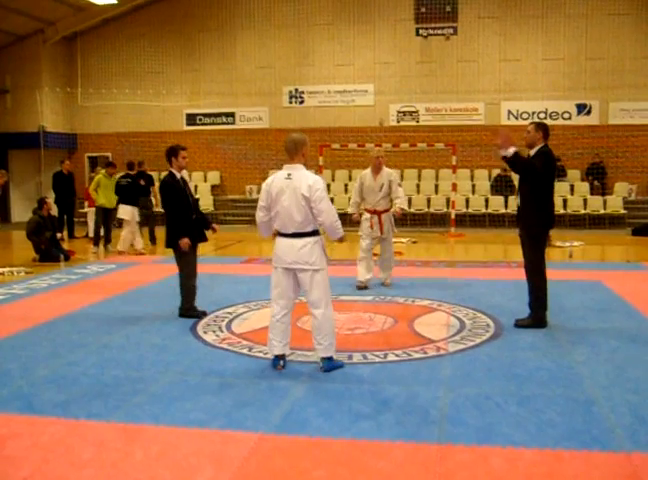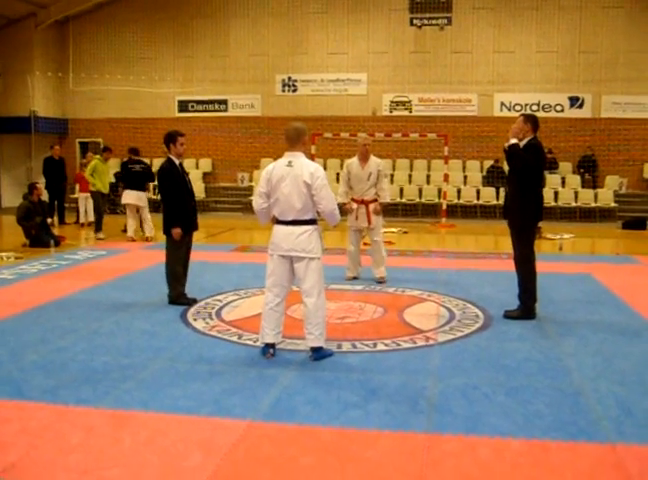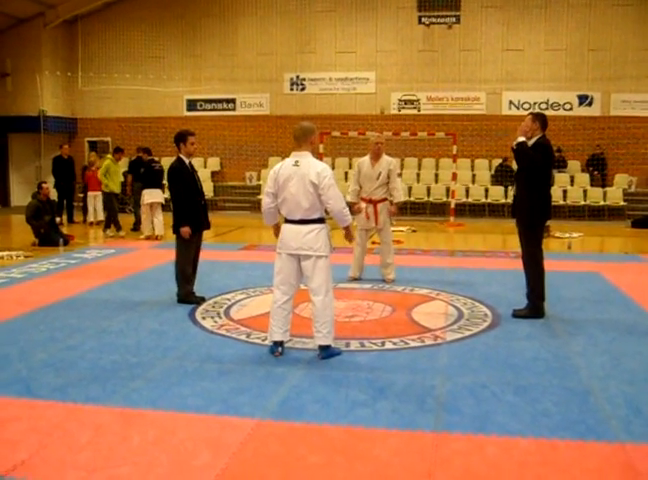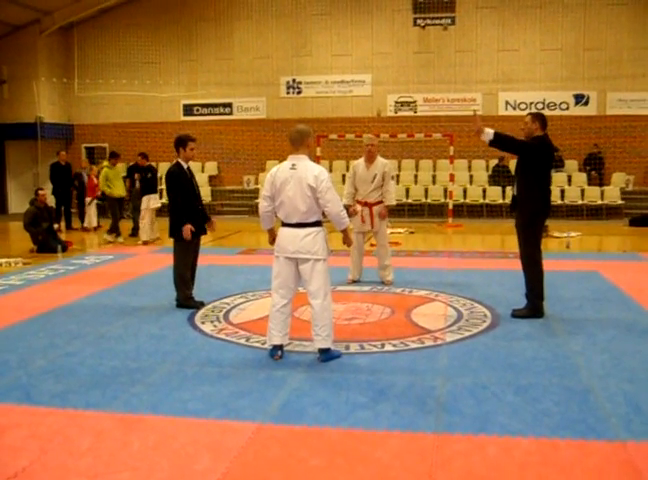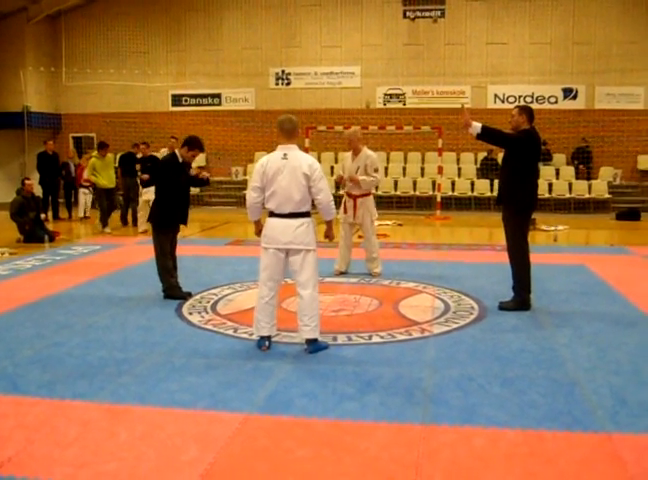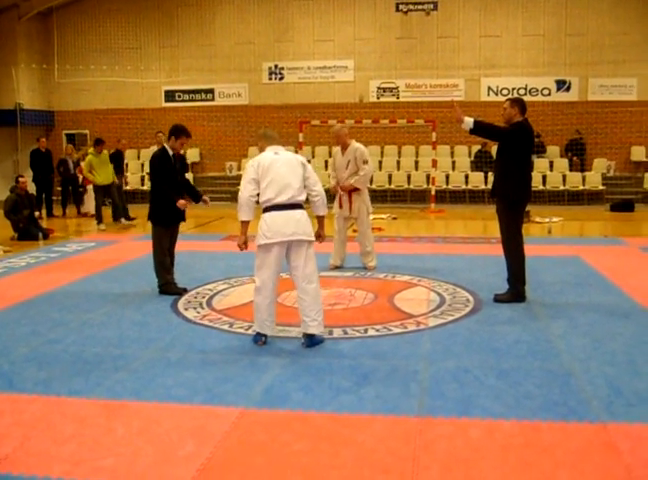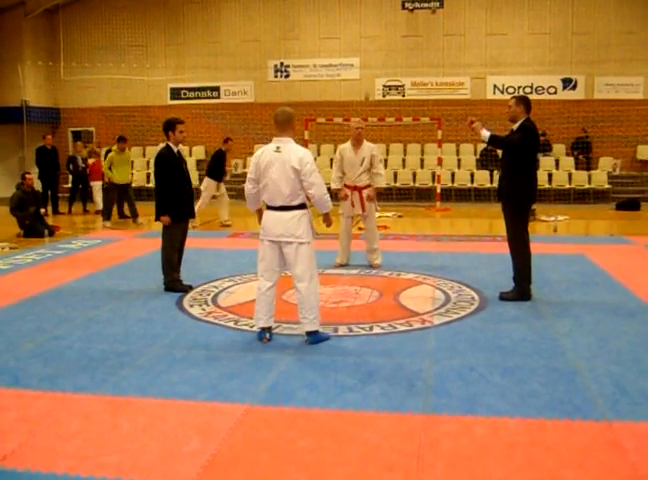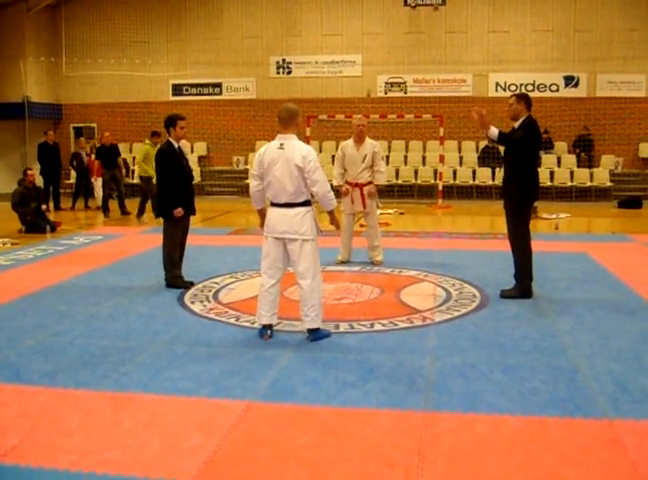
dt=0.5s
person 1, frame 1
left shoulder: (271, 182)
right shoulder: (312, 181)
left elbow: (262, 218)
right elbow: (327, 217)
right wrist: (339, 235)
left hip: (283, 248)
right hip: (309, 248)
left knee: (280, 304)
right knee: (320, 304)
left ankle: (278, 356)
right ankle: (326, 357)
person 1, frame 2
left shoulder: (271, 169)
right shoulder: (313, 169)
left elbow: (260, 204)
right elbow: (327, 205)
right wrist: (335, 220)
left hip: (280, 235)
right hip: (306, 236)
left knee: (274, 291)
right knee: (313, 293)
left ankle: (269, 343)
right ankle: (316, 346)
person 1, frame 3
left shoulder: (278, 169)
right shoulder: (320, 169)
left elbow: (267, 204)
right elbow: (335, 204)
left wrist: (275, 226)
right wrist: (347, 227)
left hip: (288, 234)
right hip: (314, 234)
left knee: (282, 289)
right knee: (320, 291)
left ankle: (277, 342)
right ankle: (324, 345)
person 1, frame 4
left shoulder: (275, 172)
right shoulder: (317, 172)
left elbow: (265, 207)
right elbow: (333, 207)
left wrist: (270, 231)
right wrist: (346, 232)
left hip: (285, 238)
right hip: (311, 238)
left knee: (281, 294)
right knee: (319, 295)
left ankle: (276, 345)
right ankle: (324, 348)
person 1, frame 5
left shoulder: (265, 163)
right shoulder: (309, 162)
left elbow: (253, 199)
right elbow: (324, 198)
left wrist: (257, 223)
right wrist: (330, 225)
left hip: (274, 228)
right hip: (301, 228)
left knee: (268, 285)
right knee: (307, 286)
left ankle: (264, 336)
right ankle: (311, 339)
person 1, frame 6
left shoulder: (256, 162)
right shoulder: (298, 159)
left elbow: (247, 197)
right elbow: (317, 193)
left wrist: (243, 232)
right wrist: (321, 226)
left hip: (271, 222)
right hip: (299, 220)
left knee: (266, 281)
right knee: (307, 279)
left ankle: (262, 332)
right ankle: (310, 333)
person 1, frame 7
left shoulder: (260, 155)
right shoulder: (301, 154)
left elbow: (251, 190)
right elbow: (317, 190)
left wrist: (259, 213)
right wrist: (327, 214)
left hip: (271, 220)
right hip: (296, 220)
left knee: (267, 277)
right knee: (305, 278)
left ankle: (264, 328)
right ankle: (312, 330)
person 1, frame 8
left shoulder: (264, 152)
right shoulder: (305, 151)
left elbow: (256, 188)
right elbow: (320, 187)
left wrist: (261, 214)
right wrist: (332, 215)
left hip: (274, 217)
right hip: (300, 218)
left knee: (270, 273)
right knee: (308, 275)
left ankle: (266, 325)
right ankle: (313, 327)
person 2, frame 1
left shoulder: (545, 155)
right shoulder: (537, 155)
left elbow: (529, 169)
right elbow: (521, 168)
left wrist: (510, 149)
right wrist: (505, 150)
left hip: (537, 220)
right hip: (532, 218)
left knee: (535, 267)
right knee: (533, 267)
left ankle: (538, 316)
right ankle: (537, 313)
person 2, frame 2
left shoulder: (534, 147)
right shoulder: (526, 147)
left elbow: (520, 165)
right elbow: (514, 164)
left wrist: (513, 141)
right wrist: (511, 144)
left hip: (526, 211)
right hip: (520, 209)
left knee: (524, 259)
right knee: (523, 258)
left ankle: (527, 307)
right ankle: (526, 304)
person 2, frame 3
left shoulder: (542, 146)
right shoulder: (536, 145)
left elbow: (527, 163)
right elbow: (523, 162)
left wrist: (521, 139)
right wrist: (519, 143)
left hip: (533, 209)
right hip: (529, 208)
left knee: (532, 257)
right knee: (531, 257)
left ankle: (536, 306)
right ankle: (534, 304)
person 2, frame 4
left shoulder: (541, 144)
right shoulder: (536, 145)
left elbow: (515, 145)
right elbow: (516, 147)
left wrist: (485, 132)
right wrist: (485, 133)
left hip: (533, 208)
right hip: (529, 206)
left knee: (530, 256)
right knee: (530, 256)
left ankle: (535, 306)
right ankle: (534, 303)
person 2, frame 5
left shoulder: (528, 137)
right shoulder: (523, 137)
left elbow: (503, 138)
right elbow: (504, 140)
left wrist: (473, 125)
right wrist: (473, 126)
left hip: (519, 201)
right hip: (517, 199)
left knee: (518, 249)
right knee: (517, 248)
left ankle: (522, 298)
right ankle: (521, 296)
person 2, frame 6
left shoulder: (521, 129)
right shoulder: (516, 130)
left elbow: (497, 132)
right elbow: (497, 134)
left wrist: (465, 121)
right wrist: (465, 121)
left hip: (513, 193)
right hip: (510, 192)
left knee: (512, 241)
right knee: (512, 241)
left ankle: (516, 290)
right ankle: (516, 288)
person 2, frame 7
left shoulder: (527, 129)
right shoulder: (521, 129)
left elbow: (510, 144)
right elbow: (507, 143)
left wrist: (483, 133)
right wrist: (480, 130)
left hip: (519, 193)
right hip: (515, 192)
left knee: (518, 240)
right knee: (518, 240)
left ankle: (522, 289)
right ankle: (522, 286)
person 2, frame 8
left shoulder: (529, 127)
right shoulder: (521, 127)
left elbow: (513, 141)
right elbow: (507, 141)
left wrist: (488, 128)
right wrist: (485, 126)
left hip: (521, 190)
right hip: (516, 189)
left knee: (519, 238)
right knee: (518, 237)
left ankle: (523, 286)
right ankle: (523, 284)
person 3, frame 1
left shoulder: (182, 180)
right shoulder: (167, 182)
left elbow: (193, 206)
right elbow: (171, 212)
left wrist: (208, 223)
right wrist: (181, 236)
left hip: (191, 232)
right hip: (181, 235)
left knee: (190, 271)
right knee: (187, 272)
left ankle: (189, 306)
right ankle: (185, 308)
person 3, frame 2
left shoulder: (179, 166)
right shoulder: (166, 169)
right elbow: (168, 200)
left wrist: (190, 220)
right wrist: (174, 225)
left hip: (186, 221)
right hip: (177, 223)
left knee: (183, 260)
right knee: (175, 260)
left ankle: (180, 293)
right ankle: (175, 295)
person 3, frame 3
left shoulder: (189, 166)
right shoulder: (176, 168)
right elbow: (178, 199)
left wrist: (202, 219)
right wrist: (183, 224)
left hip: (195, 221)
right hip: (186, 222)
left knee: (193, 259)
right knee: (185, 259)
left ankle: (188, 291)
right ankle: (184, 294)
person 3, frame 4
left shoulder: (187, 171)
right shoulder: (174, 172)
right elbow: (175, 201)
left wrist: (206, 218)
right wrist: (184, 223)
left hip: (196, 223)
right hip: (186, 224)
left knee: (191, 263)
right knee: (182, 264)
left ankle: (186, 295)
right ankle: (184, 298)
person 3, frame 5
left shoulder: (184, 163)
right shoulder: (166, 162)
left elbow: (193, 182)
right elbow: (172, 184)
left wrist: (203, 177)
right wrist: (191, 177)
left hip: (174, 215)
right hip: (163, 215)
left knee: (170, 252)
right knee: (164, 253)
left ankle: (173, 286)
right ankle: (170, 288)
person 3, frame 6
left shoulder: (174, 157)
right shoulder: (158, 157)
left elbow: (182, 181)
right elbow: (159, 186)
left wrist: (199, 196)
right wrist: (176, 200)
left hip: (173, 211)
right hip: (162, 212)
left knee: (169, 249)
right knee: (161, 249)
left ankle: (168, 282)
right ankle: (165, 284)
person 3, frame 7
left shoulder: (177, 154)
right shoulder: (164, 155)
right elbow: (161, 187)
left wrist: (188, 208)
right wrist: (164, 212)
left hip: (182, 210)
right hip: (172, 211)
left knee: (179, 247)
right knee: (170, 246)
left ankle: (175, 279)
right ankle: (171, 281)
person 3, frame 8
left shoulder: (178, 150)
right shoulder: (164, 151)
right elbow: (165, 182)
left wrist: (185, 204)
right wrist: (174, 205)
left hip: (183, 204)
right hip: (174, 206)
left knee: (180, 243)
right knee: (172, 242)
left ankle: (176, 276)
right ankle: (172, 278)
person 4, frame 1
left shoulder: (391, 174)
right shoulder: (363, 176)
left elbow: (397, 193)
right elbow: (356, 195)
left wrist: (399, 207)
right wrist: (354, 212)
left hip: (384, 216)
right hip: (368, 217)
left knee: (387, 250)
right knee: (365, 249)
left ankle: (386, 278)
right ankle: (363, 280)
person 4, frame 2
left shoulder: (378, 163)
right shoulder: (349, 164)
left elbow: (382, 185)
right elbow: (344, 185)
left wrist: (380, 203)
right wrist: (345, 202)
left hip: (372, 206)
right hip: (355, 206)
left knee: (377, 241)
right knee: (353, 242)
left ankle: (380, 274)
right ankle: (353, 272)
person 4, frame 3
left shoulder: (390, 162)
right shoulder: (361, 163)
left elbow: (395, 184)
right elbow: (354, 184)
left wrist: (395, 204)
right wrist: (354, 203)
left hip: (382, 206)
right hip: (364, 206)
left knee: (386, 241)
right knee: (360, 241)
left ankle: (388, 274)
right ankle: (355, 273)
person 4, frame 4
left shoulder: (384, 164)
right shoulder: (356, 165)
left elbow: (389, 187)
right elbow: (350, 187)
left wrist: (386, 206)
right wrist: (350, 205)
left hip: (377, 208)
right hip: (360, 209)
left knee: (382, 243)
right knee: (357, 244)
left ankle: (386, 276)
right ankle: (354, 275)
person 4, frame 5
left shoulder: (370, 156)
right shoulder: (347, 157)
left elbow: (375, 178)
left wrist: (358, 179)
right wrist: (340, 179)
left hip: (364, 201)
right hip: (348, 200)
left knee: (369, 235)
right knee: (345, 235)
left ankle: (374, 267)
right ankle: (341, 266)
person 4, frame 6
left shoulder: (359, 149)
right shoulder: (336, 152)
left elbow: (366, 172)
left wrist: (351, 185)
right wrist: (334, 183)
left hip: (358, 195)
right hip: (342, 195)
left knee: (364, 229)
right knee: (339, 230)
left ankle: (369, 261)
right ankle: (337, 260)
person 4, frame 7
left shoulder: (372, 148)
right shoulder: (342, 149)
left elbow: (378, 171)
right elbow: (337, 171)
left wrist: (374, 189)
right wrist: (339, 190)
left hip: (366, 192)
right hip: (348, 193)
left knee: (371, 227)
right knee: (345, 228)
left ankle: (374, 259)
right ankle: (342, 258)
person 4, frame 8
left shoulder: (373, 146)
right shoulder: (344, 146)
left elbow: (380, 168)
right elbow: (338, 168)
left wrist: (375, 185)
right wrist: (341, 185)
left hip: (367, 189)
right hip: (349, 190)
left knee: (372, 224)
right knee: (347, 224)
left ankle: (376, 256)
right ankle: (344, 255)
